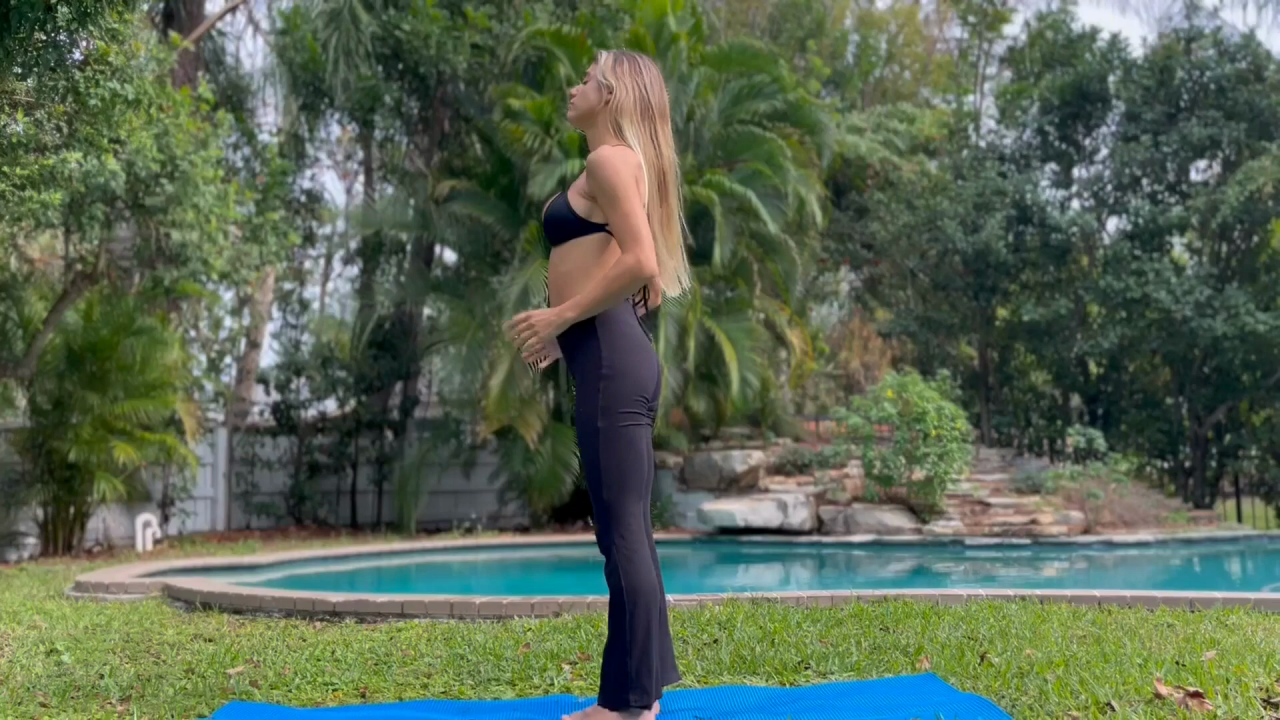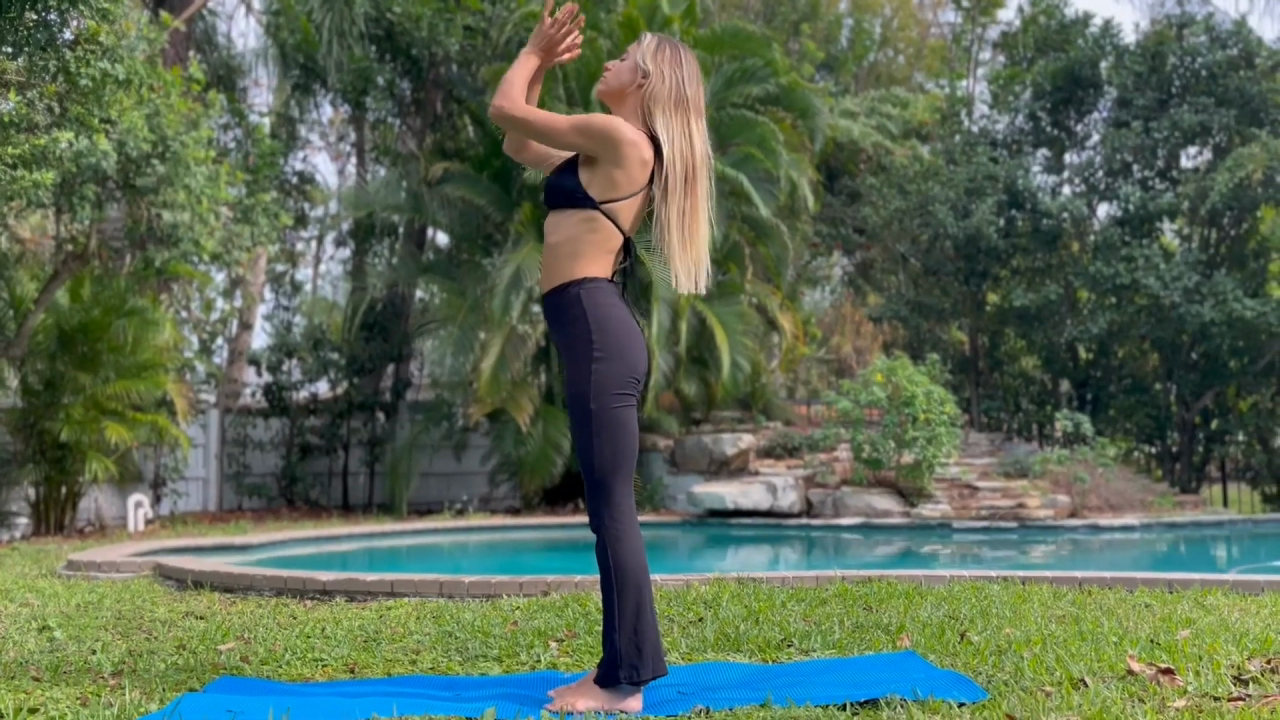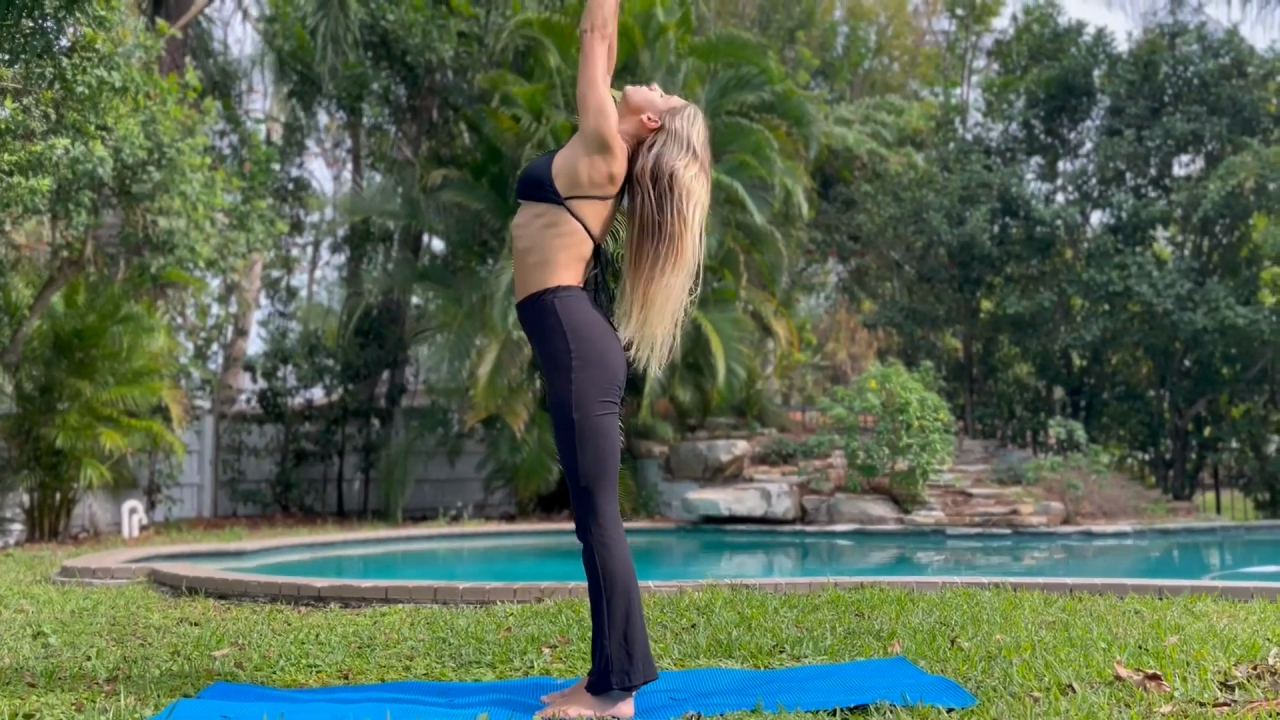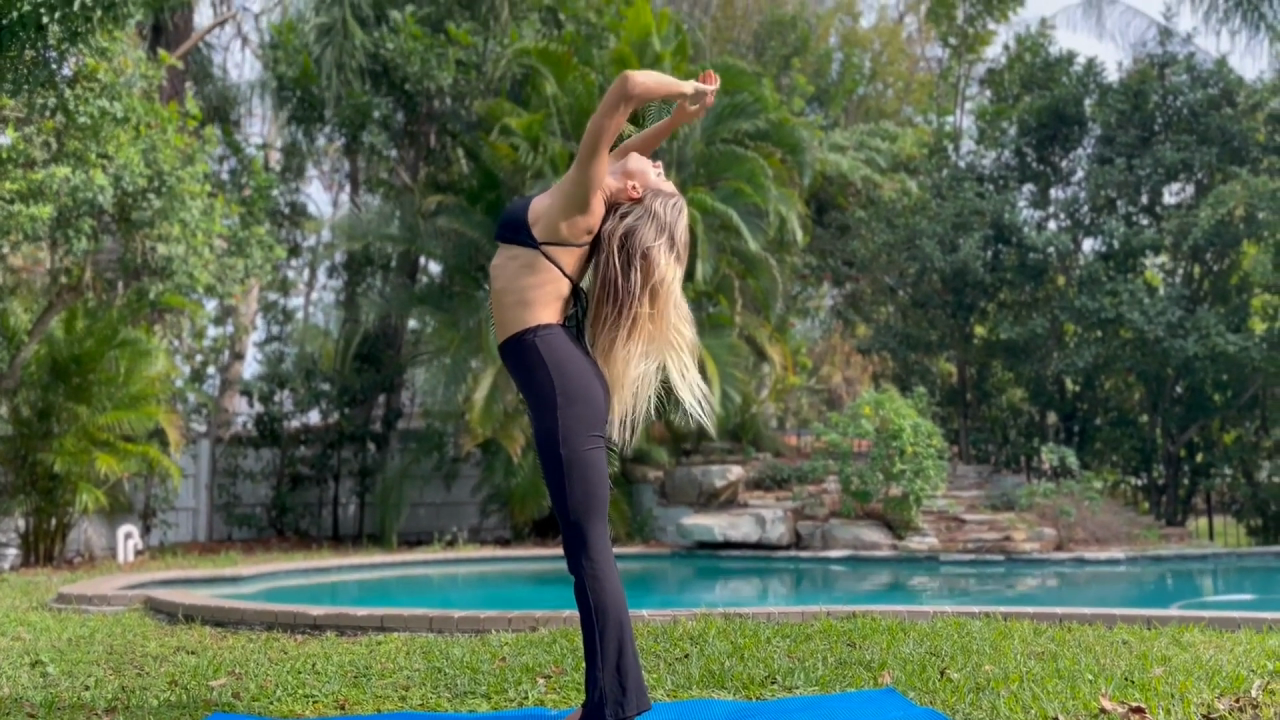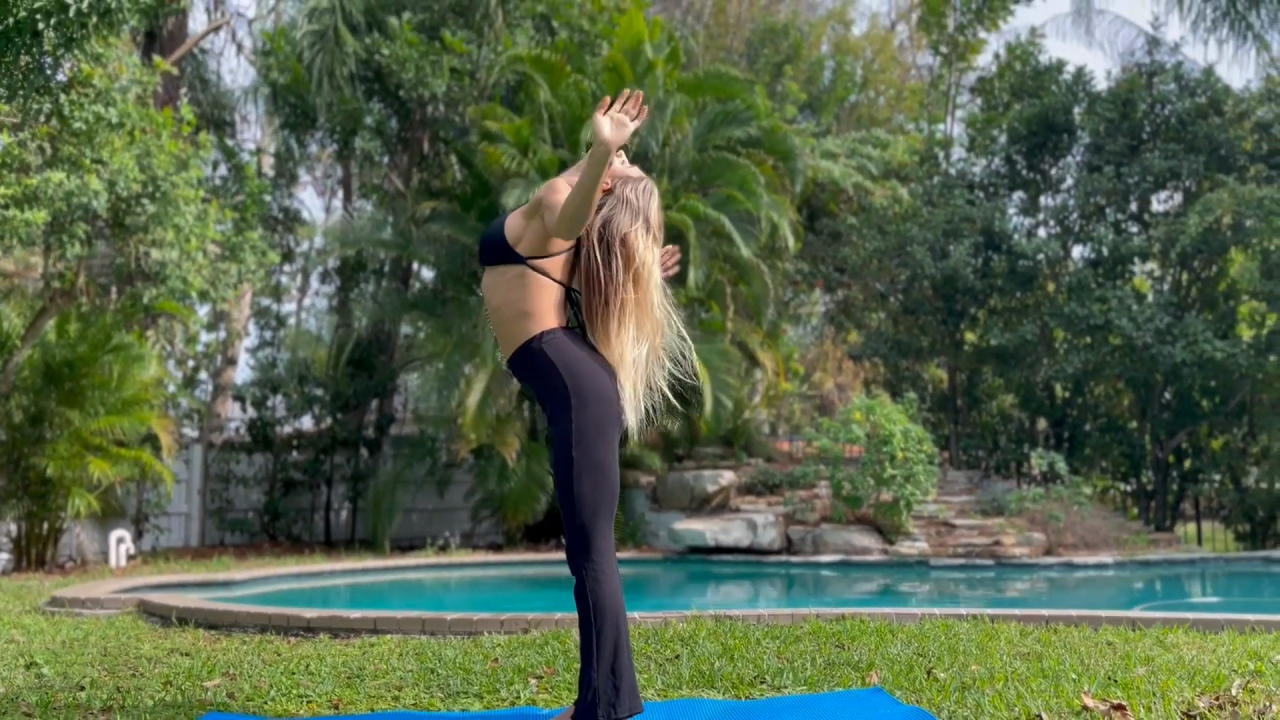
dt=1s
person 1, frame 1
left shoulder: (612, 162)
right shoulder: (608, 171)
left elbow: (643, 263)
left wrist: (557, 319)
right wrist: (557, 322)
left hip: (610, 358)
right hip: (609, 359)
left knee: (622, 530)
right knee: (622, 530)
person 1, frame 2
left shoulder: (619, 138)
right shoulder: (605, 150)
left elbow: (504, 108)
right elbow: (519, 143)
right wrist: (541, 63)
left hip: (596, 335)
right hip: (595, 336)
left knee: (611, 509)
right knee: (609, 510)
person 1, frame 3
left shoulder: (604, 146)
right shoulder: (602, 153)
left hip: (573, 340)
right hip: (575, 341)
left knee: (597, 514)
right knee: (594, 514)
person 1, frame 4
left shoulder: (583, 202)
right shoulder: (591, 206)
left elbow: (624, 86)
right elbow: (620, 152)
left wrist: (684, 95)
right wrist: (677, 115)
left hip: (557, 377)
right hip: (559, 378)
left knee: (588, 546)
right knee: (586, 546)
person 1, frame 5
left shoulder: (554, 194)
right shoulder: (552, 217)
left elbow: (572, 221)
left wrist: (604, 155)
left hip: (576, 389)
right hip: (576, 391)
left knee: (590, 550)
right knee: (588, 549)
